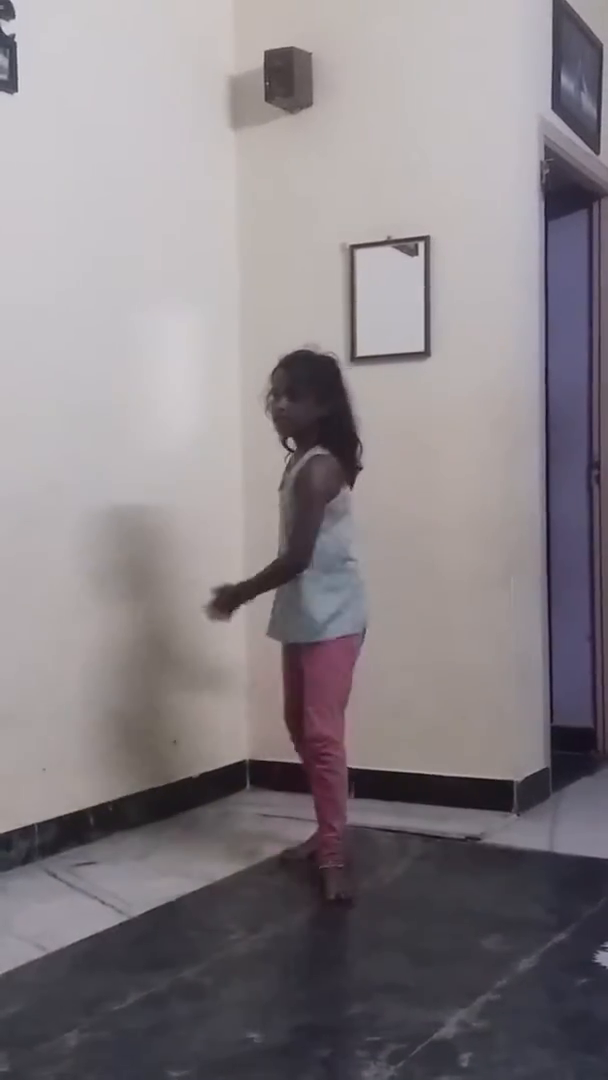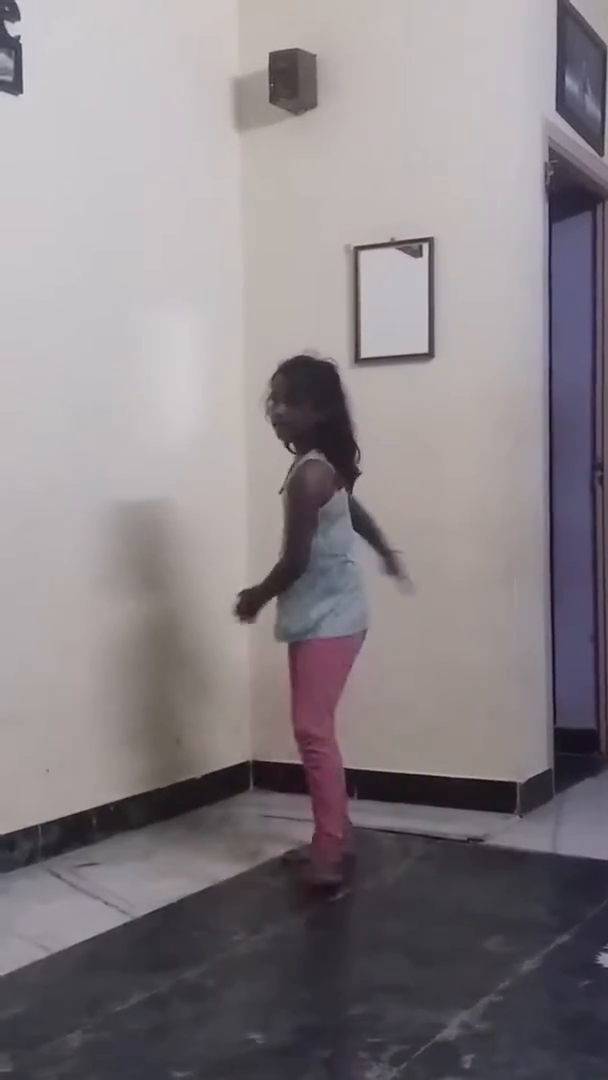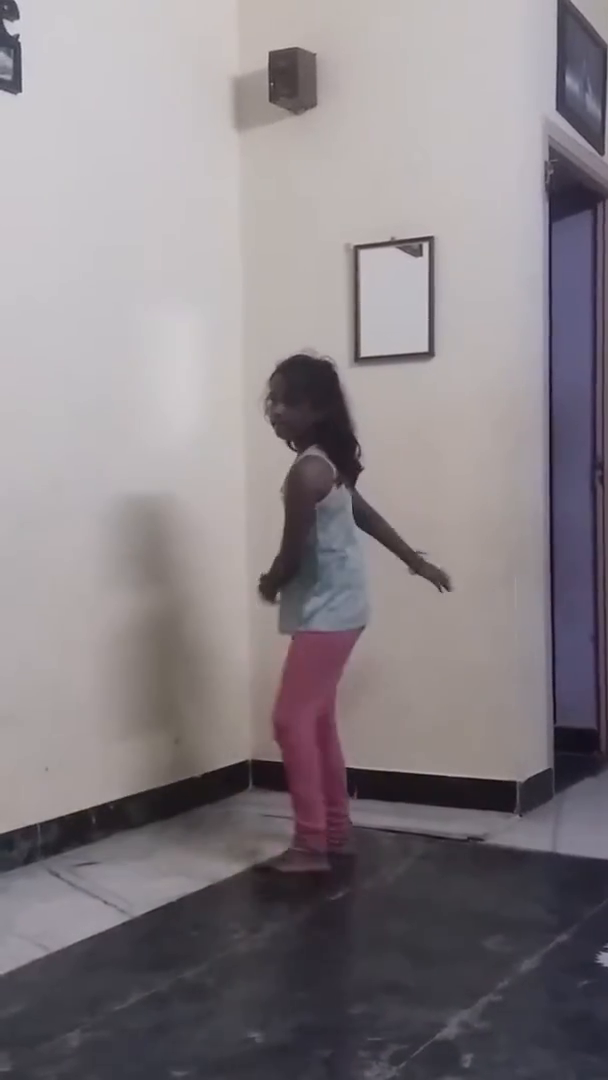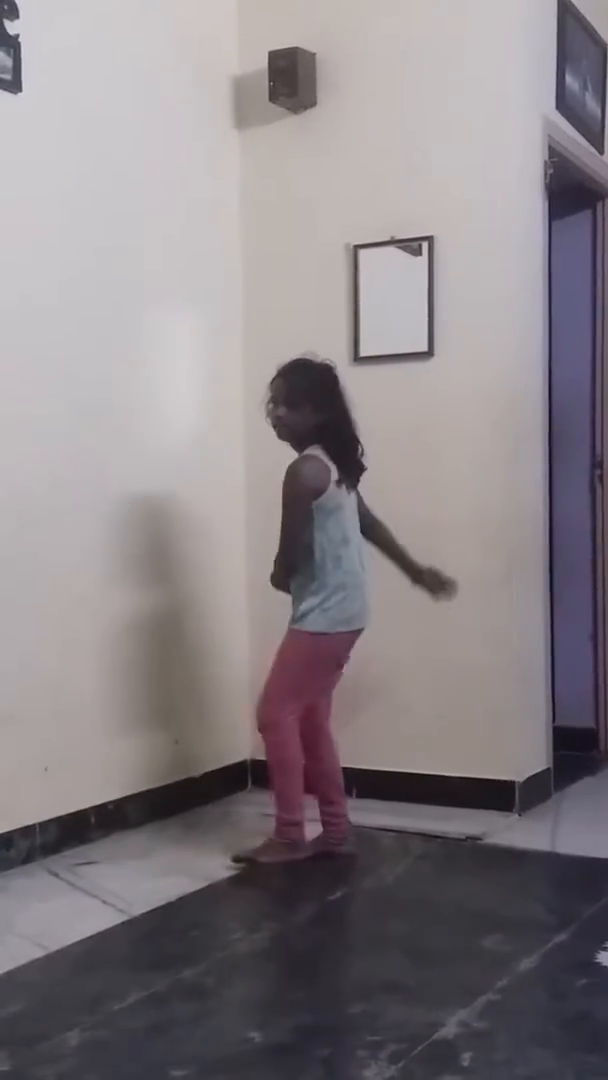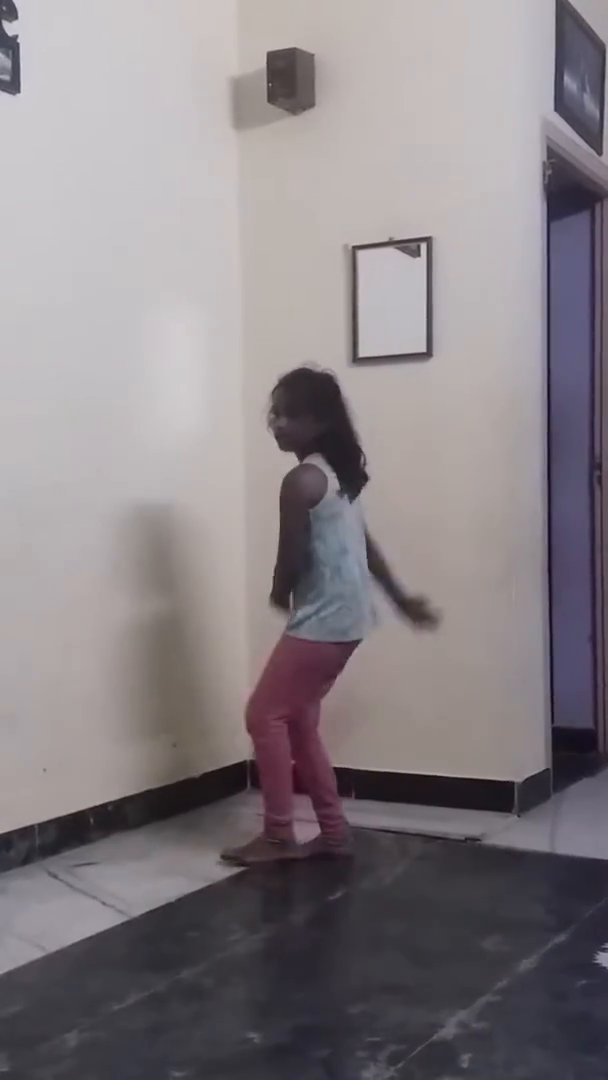
dt=0.1s
person 1, frame 1
left shoulder: (318, 468)
right shoulder: (302, 462)
left elbow: (297, 556)
left wrist: (240, 593)
left hip: (330, 618)
right hip: (299, 616)
left knee: (322, 732)
right knee: (298, 725)
left ankle: (332, 858)
right ankle: (330, 829)
person 1, frame 2
left shoulder: (312, 474)
right shoulder: (324, 468)
left elbow: (293, 561)
right elbow: (357, 516)
left wrist: (253, 598)
right wrist: (385, 553)
left hip: (329, 617)
right hip: (318, 614)
left knee: (312, 728)
right knee: (311, 726)
left ankle: (328, 853)
right ankle: (335, 832)
person 1, frame 3
left shoulder: (306, 471)
right shoulder: (329, 465)
left elbow: (294, 555)
right elbow: (366, 517)
left wrist: (272, 582)
right wrist: (414, 562)
left hip: (323, 612)
right hip: (332, 608)
left knee: (292, 718)
right knee: (315, 715)
left ankle: (310, 843)
right ankle: (334, 830)
person 1, frame 4
left shoulder: (304, 471)
right shoulder: (338, 466)
left elbow: (292, 555)
right elbow: (371, 526)
left wrist: (280, 576)
right wrist: (416, 570)
left hip: (325, 611)
right hip: (343, 607)
left knee: (275, 711)
right knee: (310, 715)
left ankle: (289, 834)
right ankle: (336, 829)
person 1, frame 5
left shoulder: (300, 481)
right shoulder: (337, 475)
left elbow: (290, 562)
right elbow: (363, 542)
left wrist: (279, 595)
right wrist: (400, 598)
left hip: (322, 619)
right hip: (344, 616)
left knee: (264, 715)
right knee: (297, 721)
left ankle: (277, 835)
right ankle: (334, 831)
